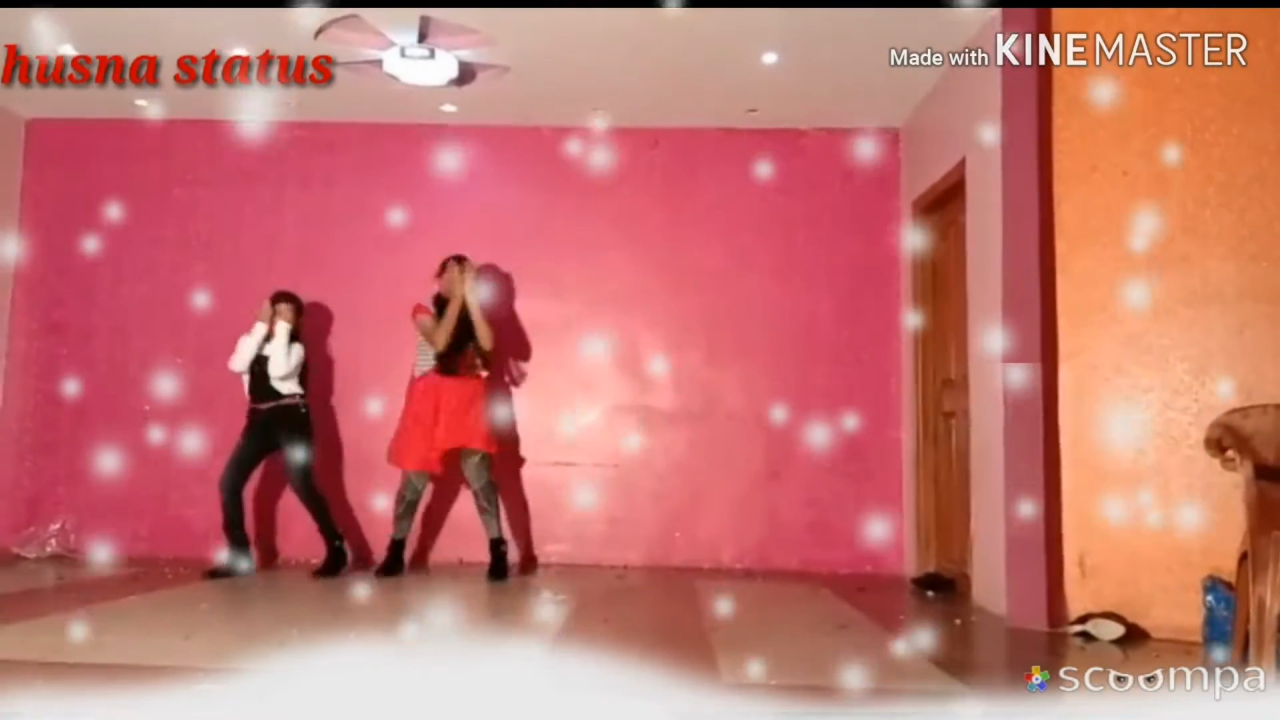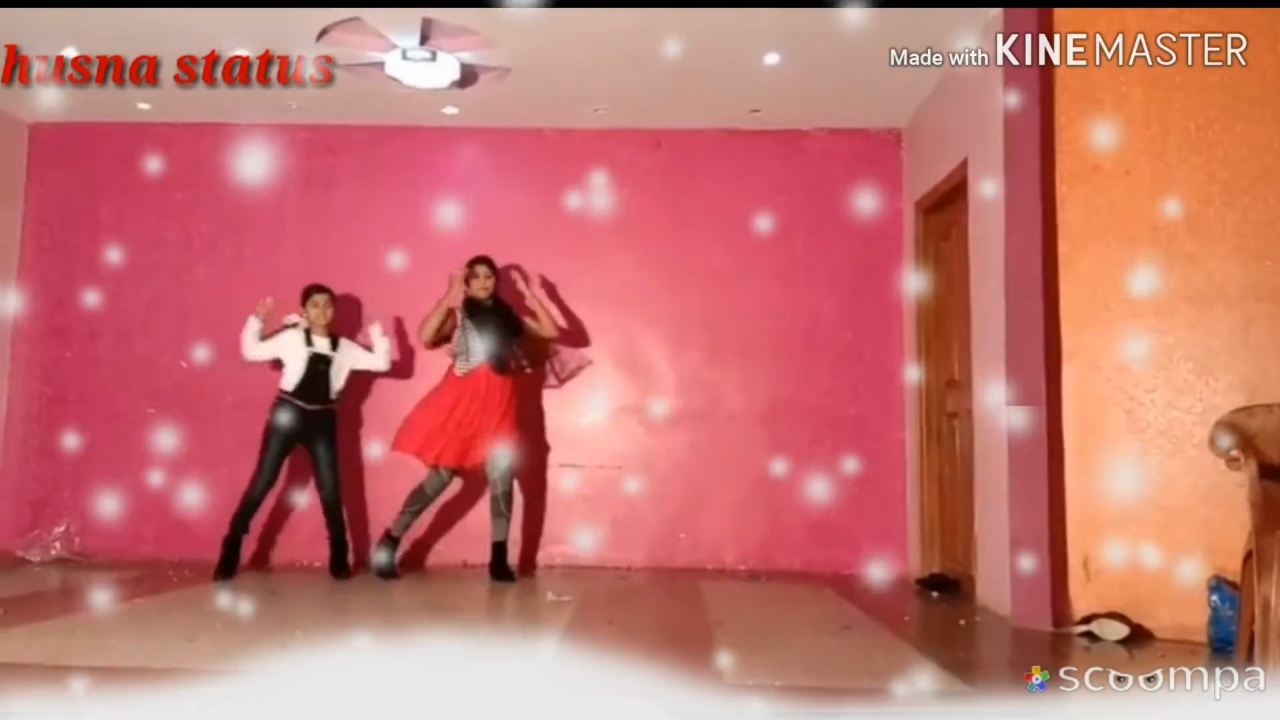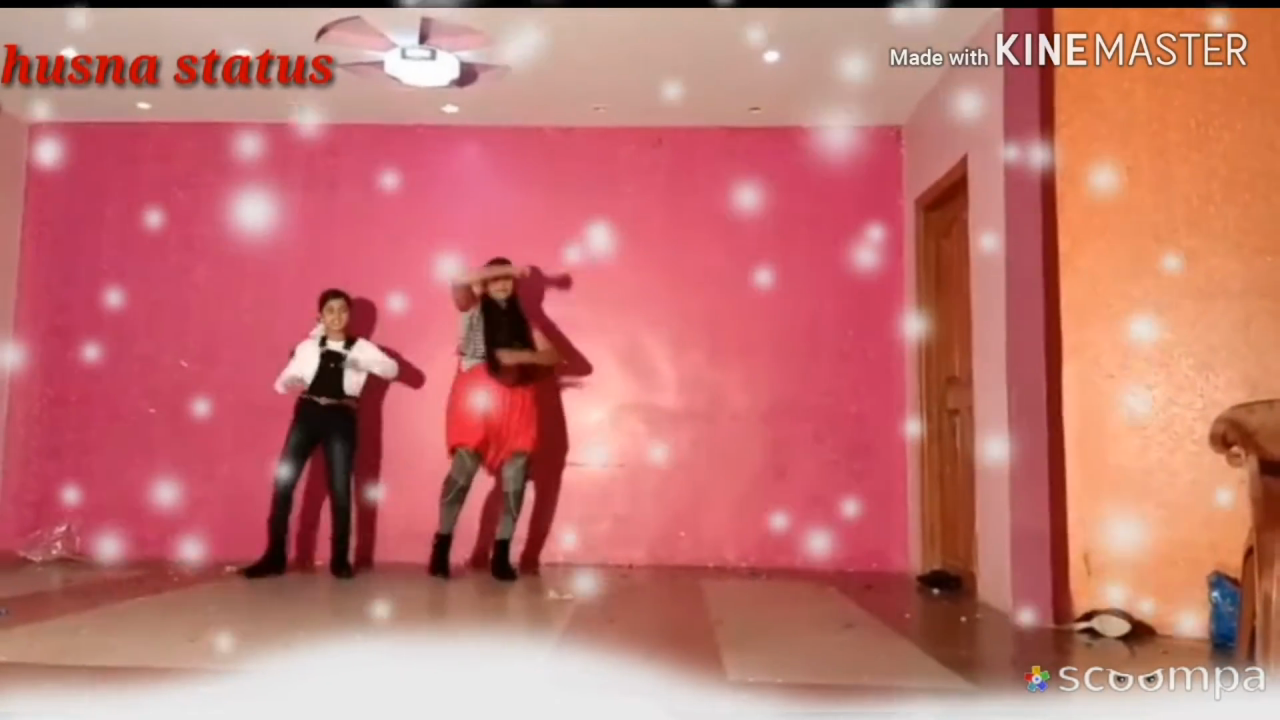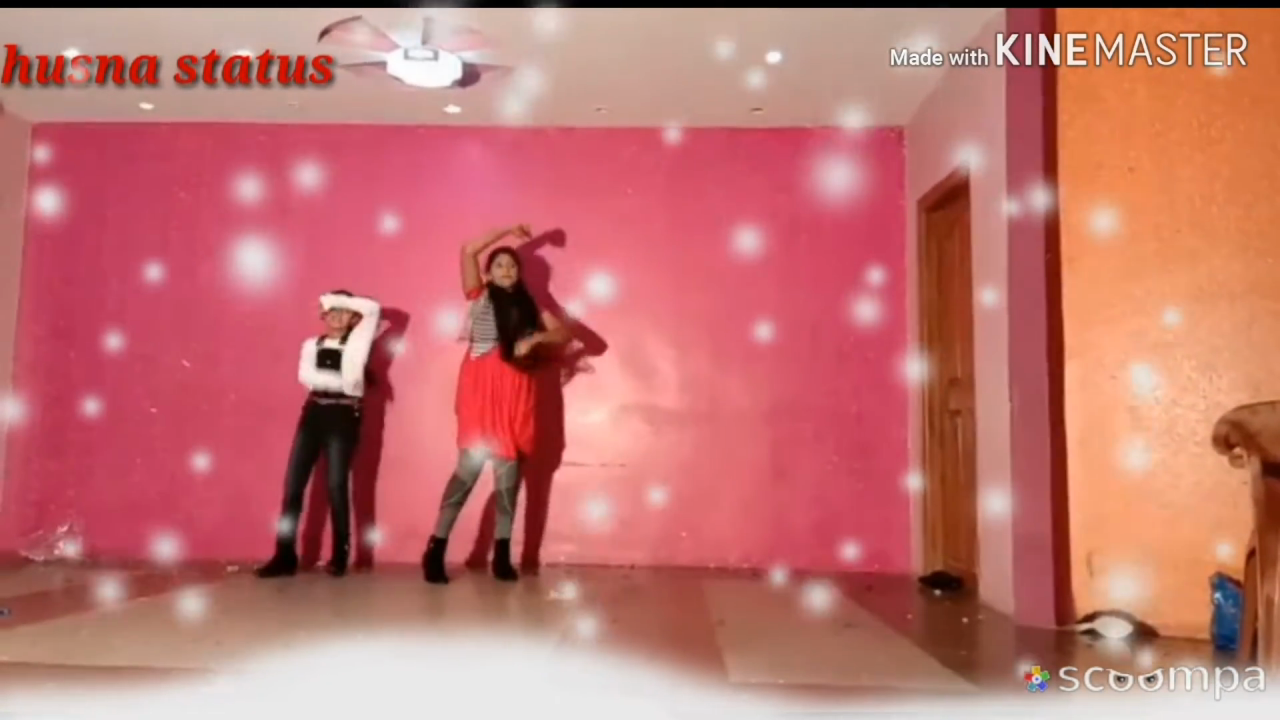
dt=0.3s
person 1, frame 1
left shoulder: (477, 311)
right shoulder: (425, 311)
left elbow: (487, 343)
right elbow: (439, 341)
left wrist: (470, 297)
right wrist: (455, 296)
left hip: (469, 399)
right hip: (431, 398)
left knee: (478, 472)
right knee: (414, 478)
left ankle: (498, 553)
right ankle: (395, 553)
person 1, frame 2
left shoulder: (509, 314)
right shoulder: (457, 313)
left elbow: (551, 332)
right elbow: (425, 337)
left wrist: (528, 293)
right wrist: (451, 295)
left hip: (499, 404)
right hip: (463, 398)
left knee: (502, 475)
right knee: (440, 476)
left ankle: (499, 557)
right ankle: (390, 541)
person 1, frame 3
left shoulder: (523, 320)
right shoulder: (473, 308)
left elbow: (552, 356)
right elbow: (458, 283)
left wrist: (522, 355)
right wrist: (506, 267)
left hip: (514, 400)
right hip: (476, 394)
left knee: (515, 472)
right knee: (464, 464)
left ankle: (501, 555)
right ankle: (442, 542)
person 1, frame 4
left shoulder: (529, 305)
right shoulder: (479, 296)
left elbow: (563, 333)
right elbow: (468, 252)
left wrist: (536, 338)
right wrist: (508, 232)
left hip: (516, 391)
right hip: (481, 387)
left knee: (508, 469)
right knee: (471, 464)
left ankle: (502, 554)
right ankle: (436, 549)
person 2, frame 1
left shoulder: (294, 347)
right shoulder: (252, 342)
left elbow: (279, 369)
right elbow: (236, 364)
left wrist: (282, 328)
right wrist: (261, 327)
left hip: (291, 418)
right hip: (259, 421)
left knee: (302, 484)
right knee: (228, 483)
left ankle: (336, 549)
right ankle: (240, 554)
person 2, frame 2
left shoulder: (345, 347)
right shoulder: (290, 338)
left elbow: (382, 363)
right elbow: (251, 352)
left wrist: (377, 331)
right wrist: (256, 319)
left hip: (321, 420)
right hip: (286, 414)
left knee: (330, 488)
right knee: (262, 482)
left ankle: (338, 556)
right ankle: (232, 549)
person 2, frame 3
left shoulder: (361, 348)
right shoulder: (308, 347)
left elbow: (391, 369)
right elbow: (283, 382)
left wrist: (367, 361)
right wrist: (288, 383)
left hip: (341, 418)
right hip: (308, 415)
left knee: (340, 488)
right knee: (285, 479)
left ankle: (340, 557)
right ankle: (275, 554)
person 2, frame 4
left shoulder: (358, 341)
right shoulder: (311, 345)
left elbow: (372, 309)
right elbow: (305, 375)
left wrist: (337, 300)
right wrist: (339, 380)
left hip: (345, 417)
right hip: (313, 415)
left knee: (336, 484)
right knee: (292, 484)
left ankle: (339, 553)
right ankle: (285, 555)
